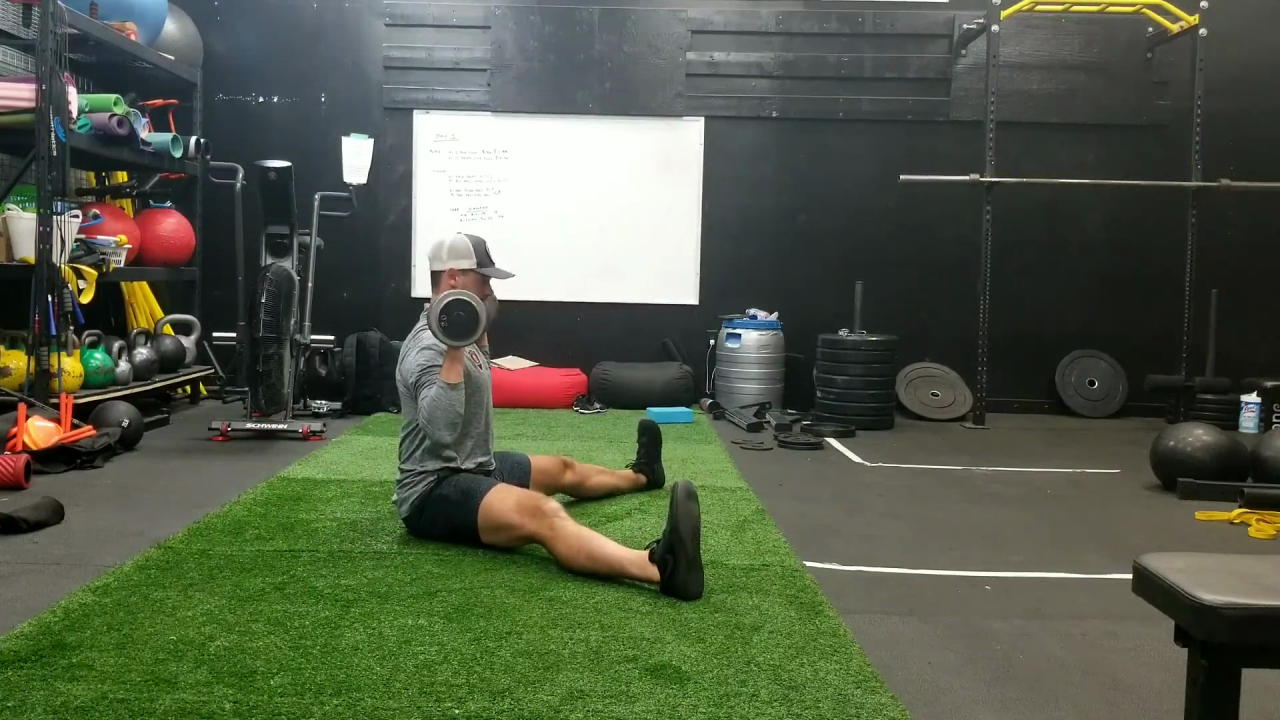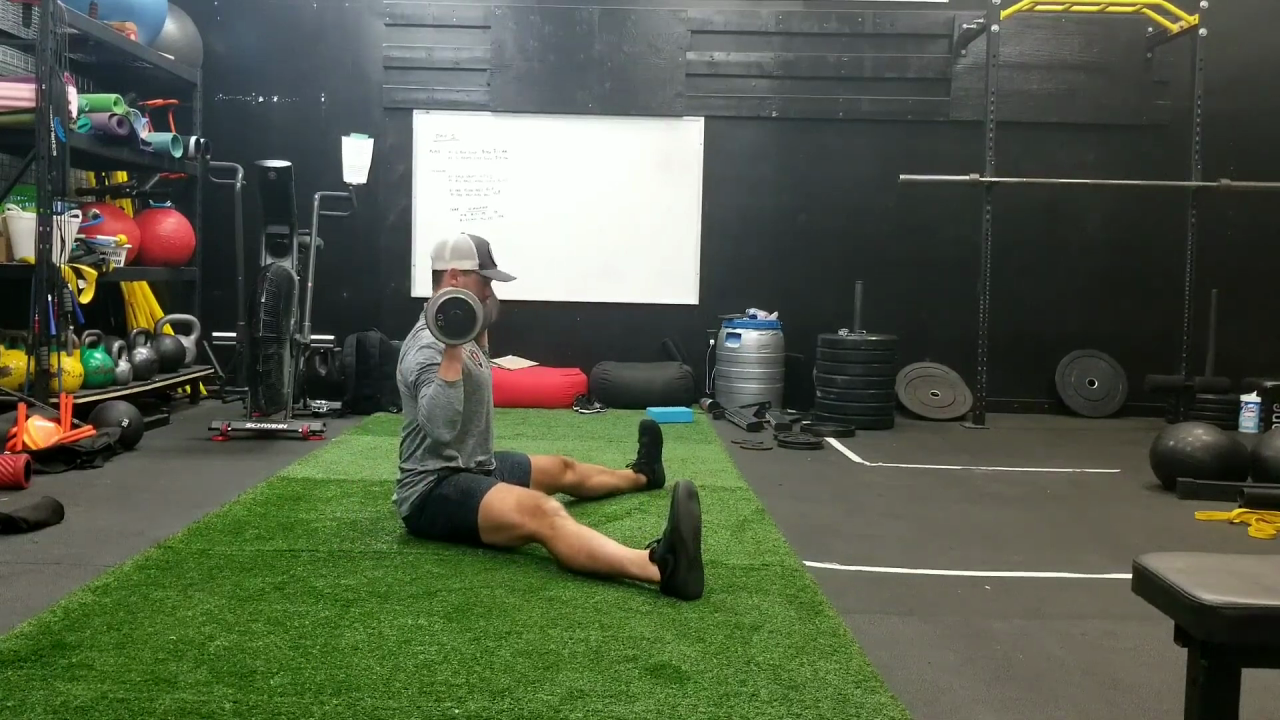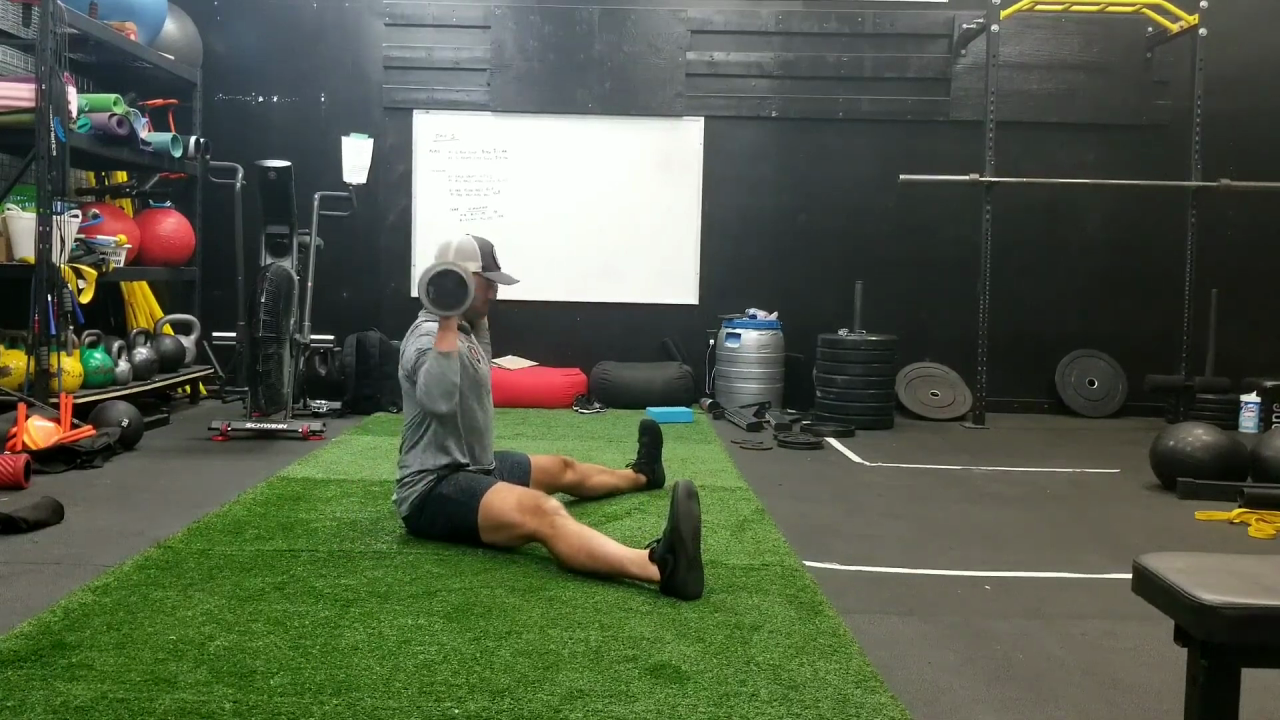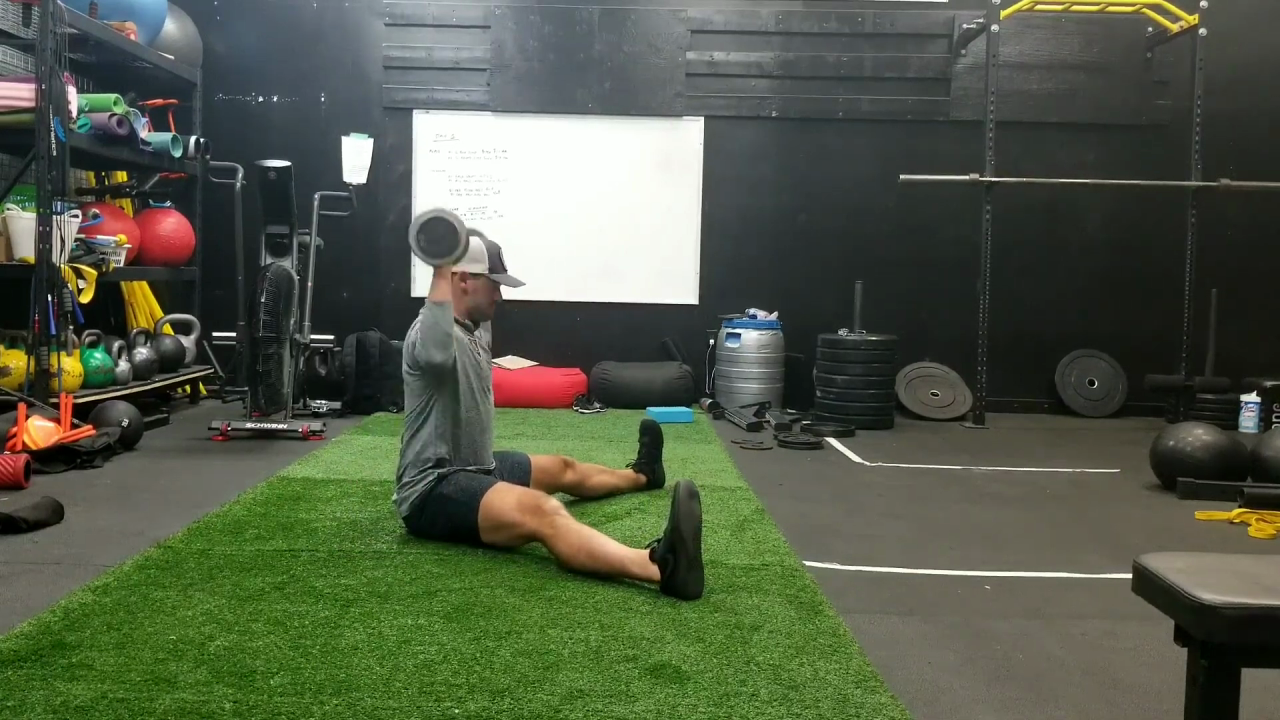
dt=0.2s
person 1, frame 1
right shoulder: (429, 346)
right elbow: (441, 428)
left wrist: (478, 335)
right wrist: (454, 351)
right hip: (433, 491)
left knee: (562, 469)
right knee: (542, 516)
left ankle: (642, 475)
right ankle: (661, 567)
person 1, frame 2
right shoulder: (429, 345)
right elbow: (441, 427)
left wrist: (478, 335)
right wrist: (452, 349)
right hip: (432, 491)
left knee: (562, 469)
right knee: (541, 514)
left ankle: (641, 475)
right ankle: (661, 567)
person 1, frame 3
left shoulder: (458, 332)
right shoulder: (427, 336)
right elbow: (441, 401)
left wrist: (479, 320)
right wrist: (447, 323)
left hip: (472, 467)
right hip: (432, 490)
left knee: (562, 469)
right knee: (541, 513)
left ankle: (641, 474)
right ankle: (661, 567)
person 1, frame 4
left shoulder: (464, 329)
right shoulder: (429, 333)
right elbow: (437, 355)
left wrist: (470, 249)
right wrist: (442, 269)
left hip: (474, 468)
right hip: (434, 491)
left knee: (563, 469)
right knee: (542, 513)
left ankle: (641, 475)
right ankle: (661, 567)
